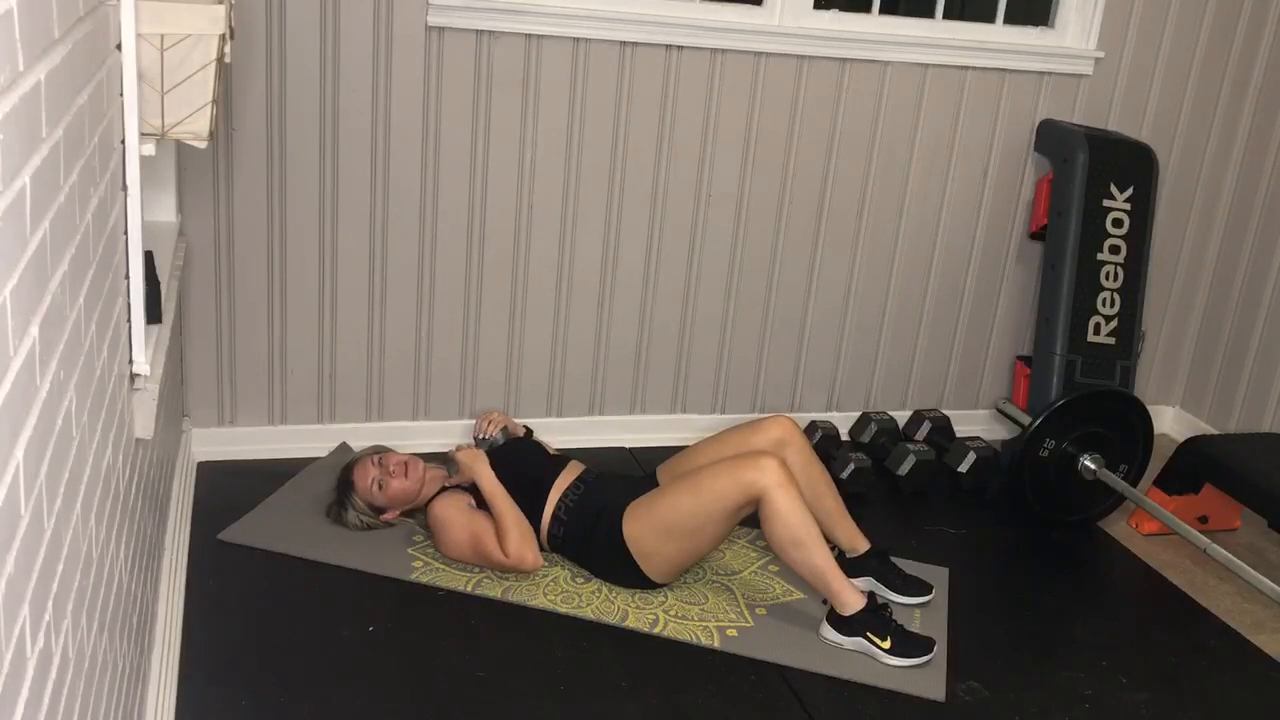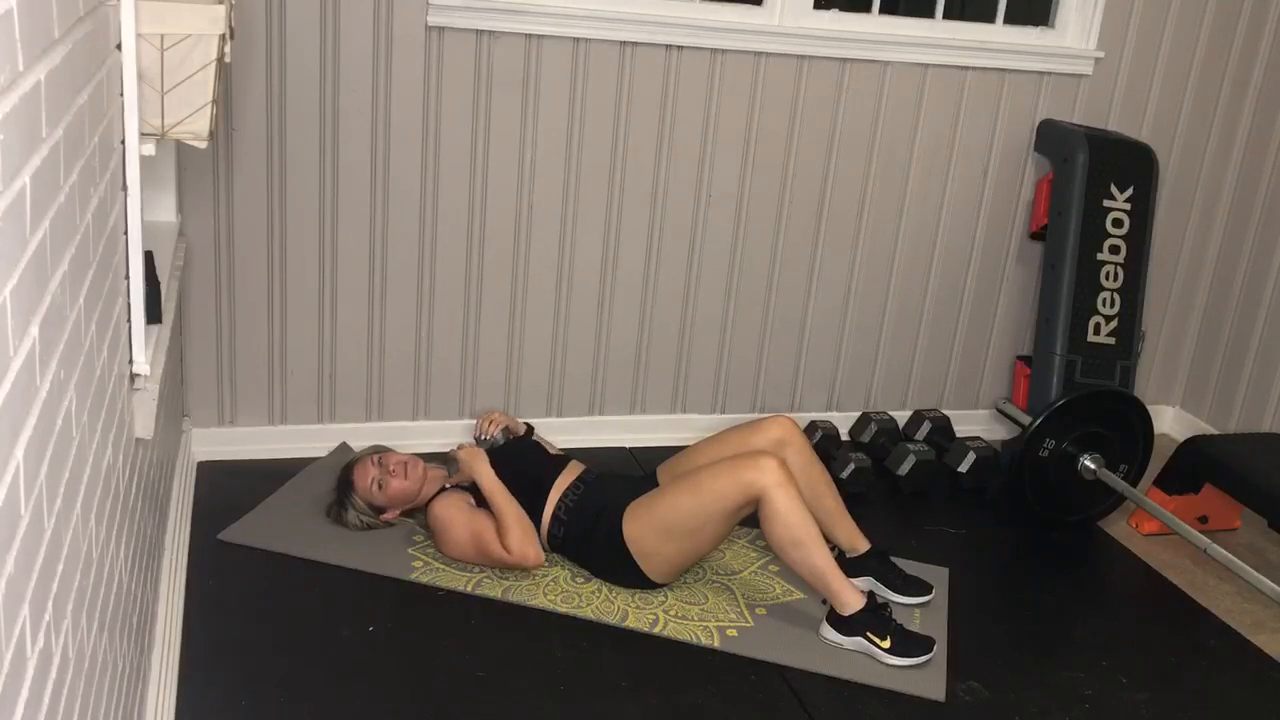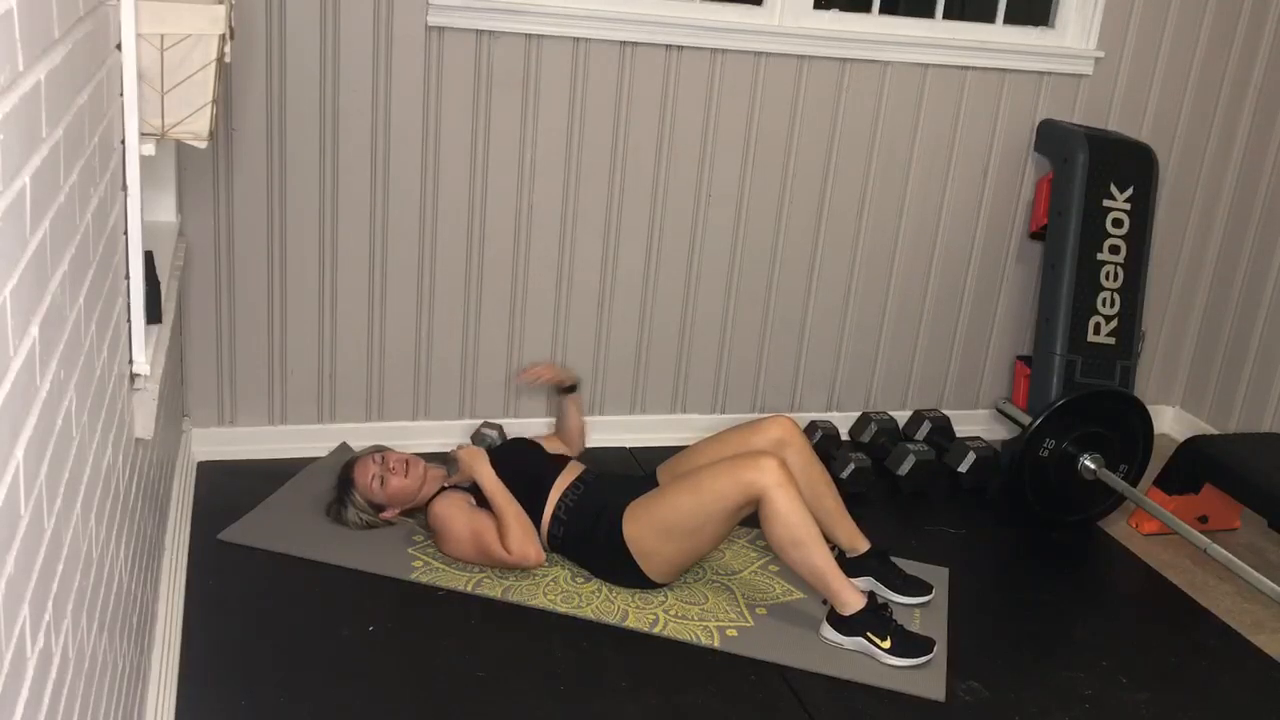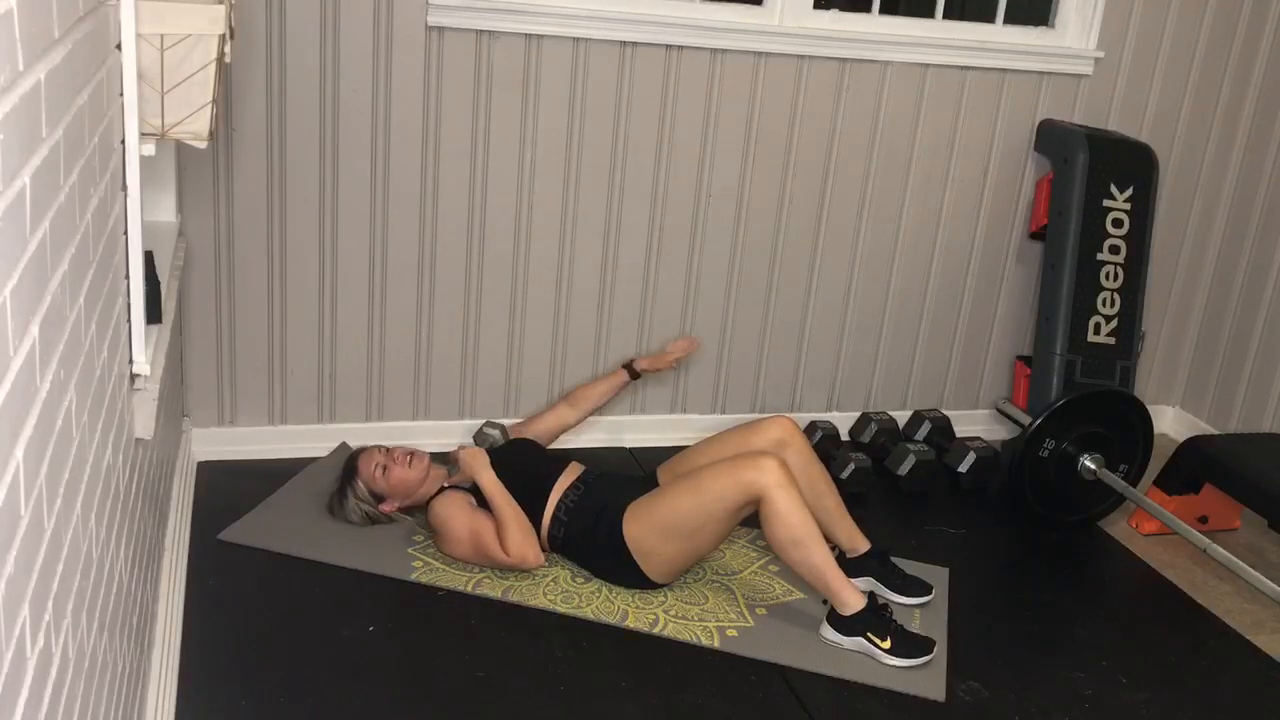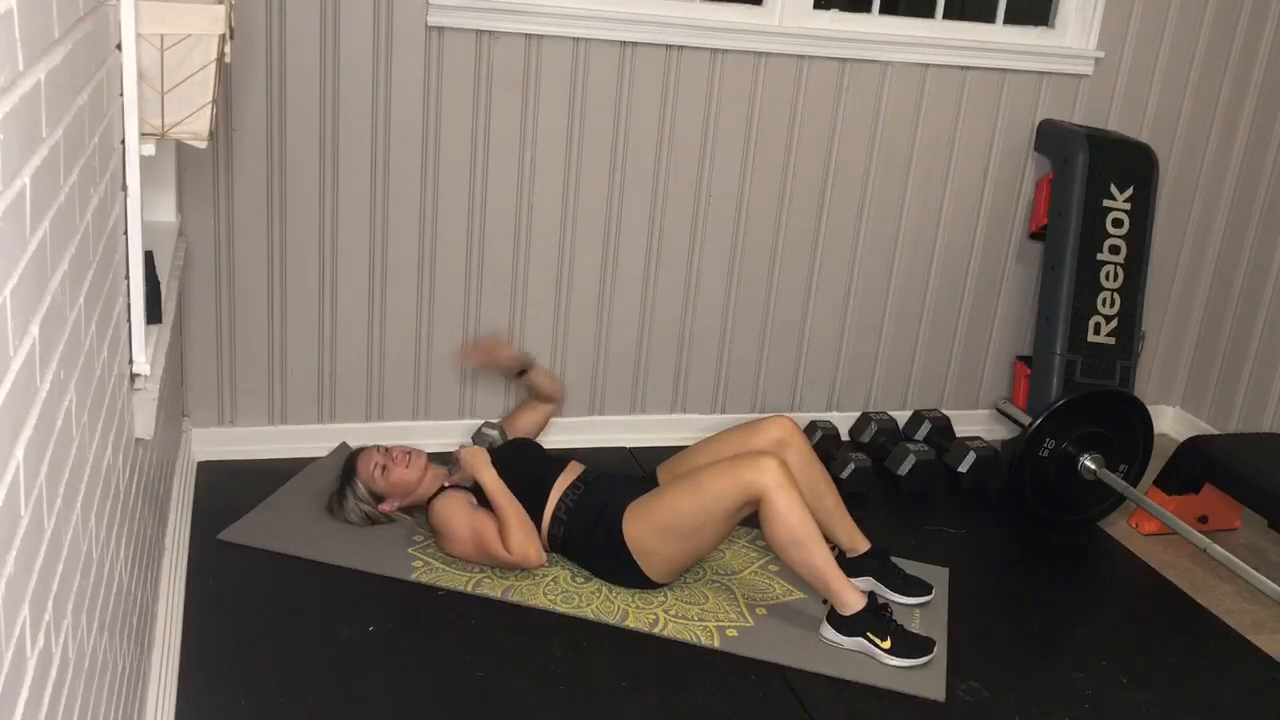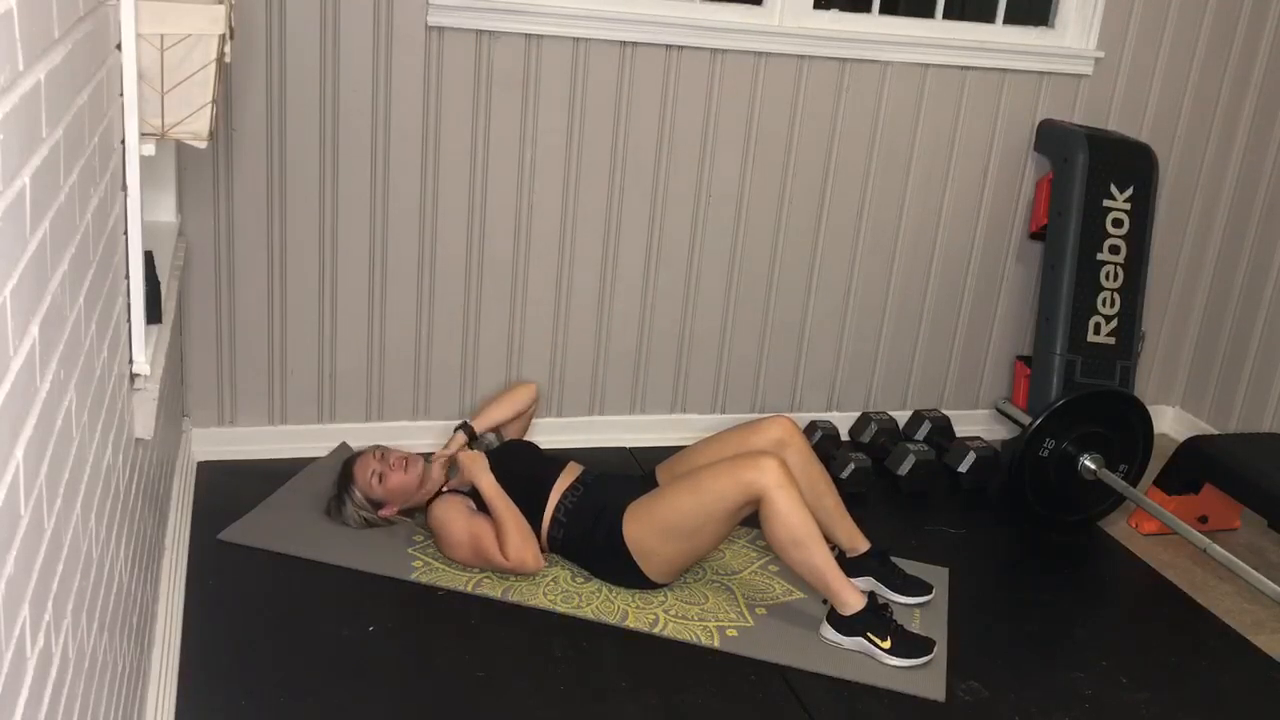
dt=0.3s
person 1, frame 1
left shoulder: (461, 474)
right shoulder: (446, 514)
right elbow: (525, 556)
left wrist: (516, 432)
right wrist: (484, 475)
left hip: (633, 490)
right hip: (618, 540)
left knee: (780, 432)
right knee: (765, 474)
left ankle: (860, 561)
right ankle: (851, 615)
person 1, frame 2
left shoulder: (463, 473)
right shoulder: (446, 514)
right elbow: (526, 552)
left wrist: (518, 430)
right wrist: (484, 474)
left hip: (636, 489)
right hip: (619, 540)
left knee: (781, 432)
right knee: (765, 473)
left ankle: (861, 560)
right ankle: (851, 614)
person 1, frame 3
left shoulder: (473, 468)
right shoulder: (447, 514)
left elbow: (569, 445)
right elbow: (527, 552)
left wrist: (565, 387)
right wrist: (484, 475)
left hip: (639, 488)
right hip: (621, 539)
left knee: (781, 431)
right knee: (765, 471)
left ankle: (861, 559)
right ankle: (851, 614)
person 1, frame 4
left shoulder: (494, 449)
right shoulder: (448, 513)
left elbow: (570, 409)
right elbow: (525, 554)
left wrist: (638, 367)
right wrist: (484, 477)
left hip: (638, 492)
right hip: (619, 542)
left knee: (780, 433)
right knee: (763, 474)
left ankle: (860, 562)
right ankle: (851, 614)
person 1, frame 5
left shoulder: (490, 446)
right shoulder: (449, 516)
left elbow: (549, 395)
right elbow: (529, 553)
left wrist: (517, 364)
right wrist: (486, 476)
left hip: (638, 489)
right hip: (620, 542)
left knee: (781, 432)
right knee: (765, 475)
left ankle: (861, 560)
right ankle: (851, 613)
person 1, frame 6
left shoulder: (479, 453)
right shoulder: (446, 515)
left elbow: (527, 392)
right elbow: (524, 558)
left wrist: (462, 434)
right wrist: (481, 479)
left hip: (636, 489)
right hip: (619, 541)
left knee: (780, 432)
right knee: (764, 473)
left ankle: (860, 559)
right ankle: (852, 614)
